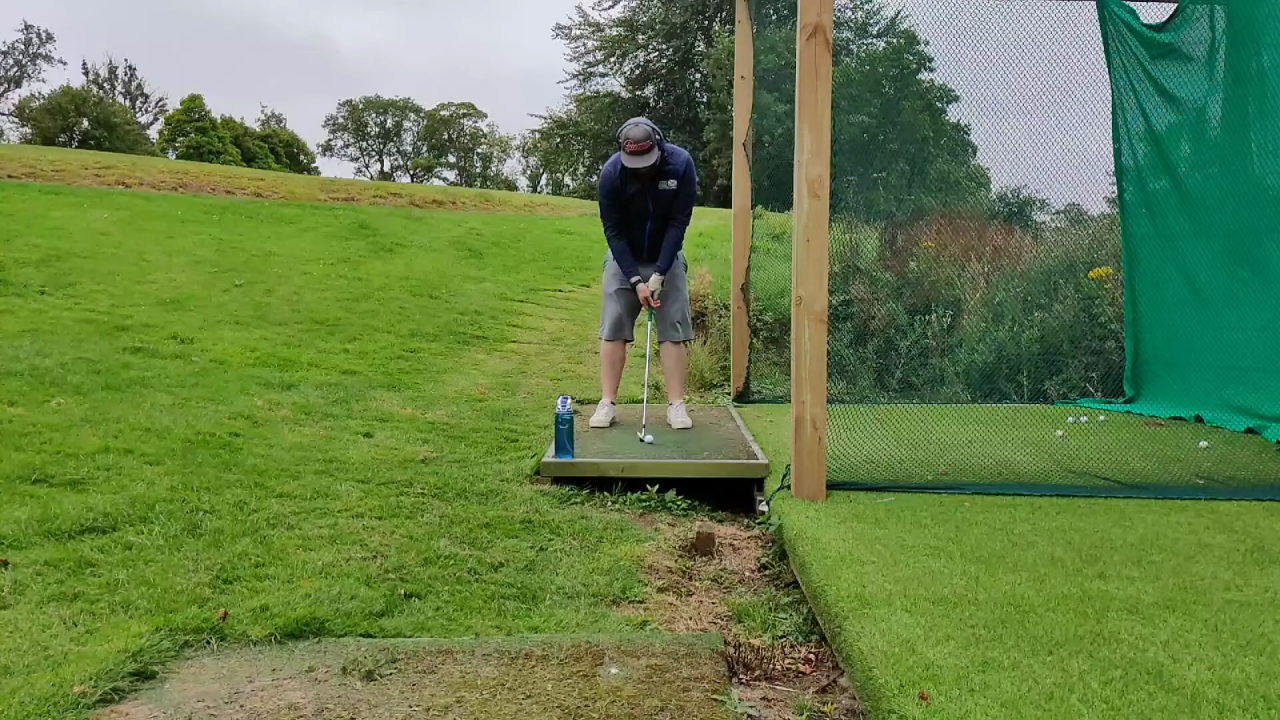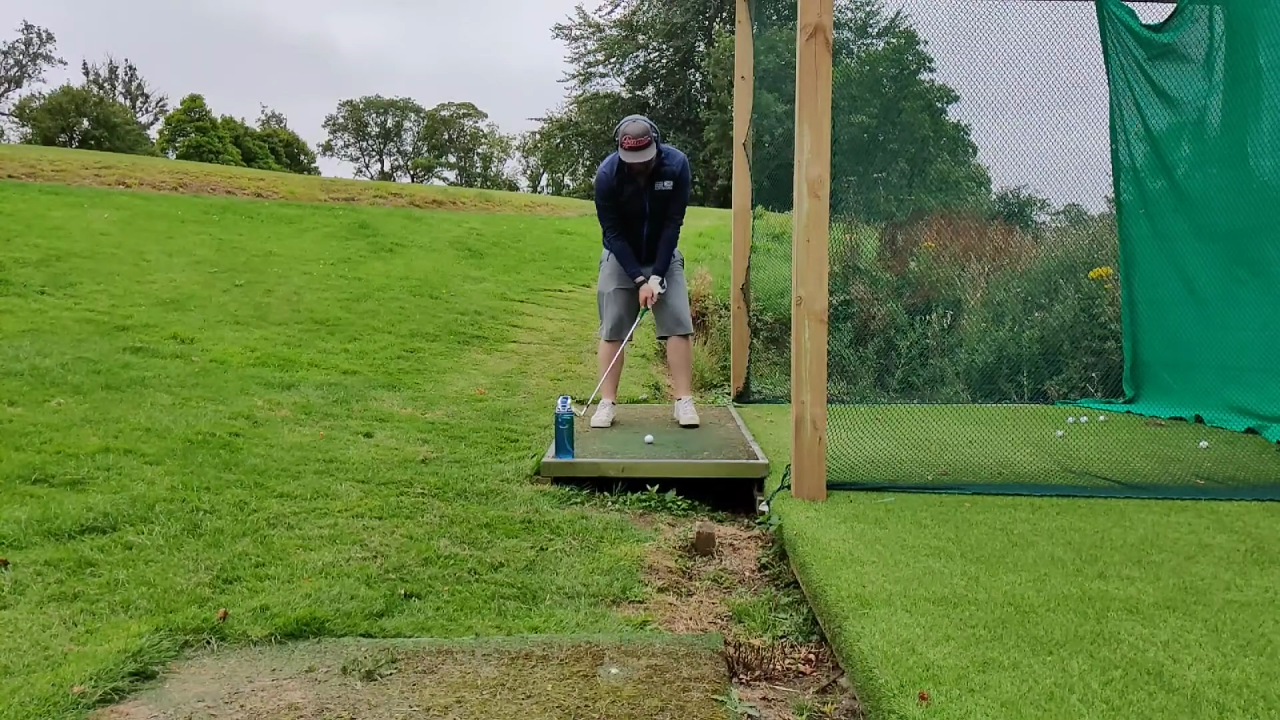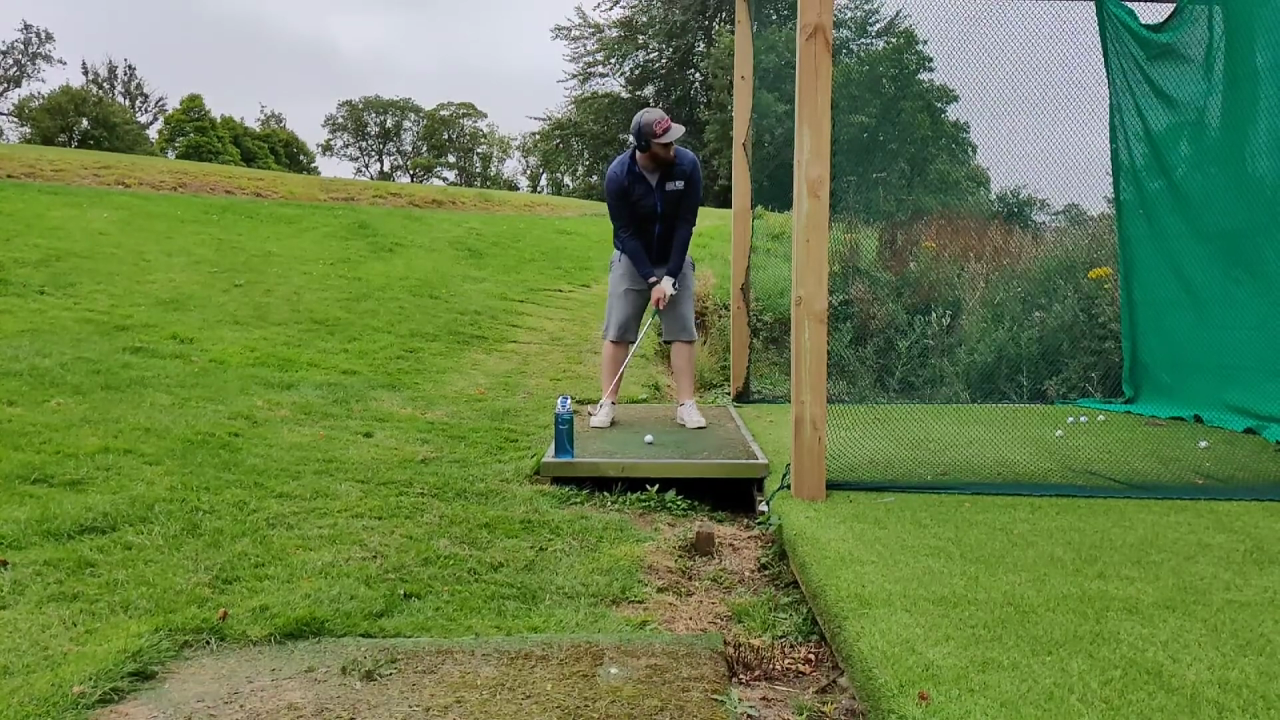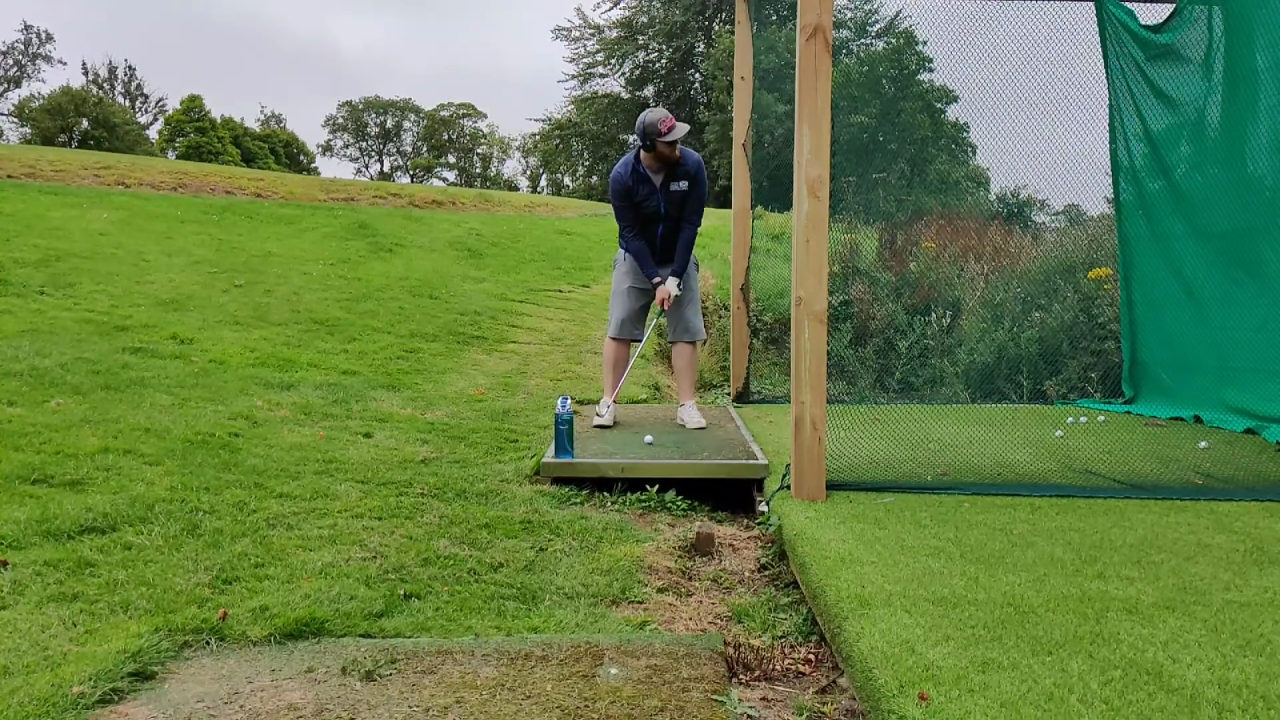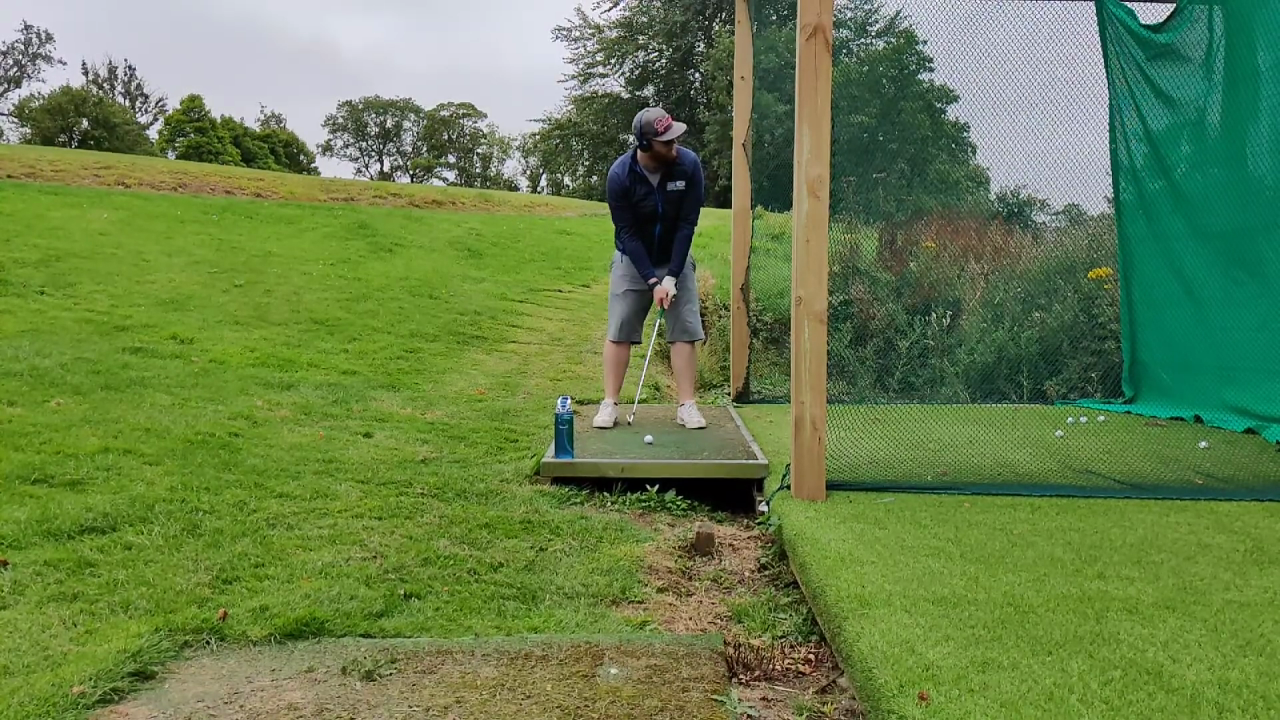
dt=1s
person 1, frame 1
left shoulder: (681, 163)
right shoulder: (611, 172)
left elbow: (678, 223)
right elbow: (613, 230)
left wrist: (659, 274)
right wrist: (635, 279)
left hip: (667, 258)
right hip: (623, 258)
left knee: (673, 330)
right knee: (613, 329)
left ankle: (676, 404)
right ankle: (607, 403)
person 1, frame 2
left shoulder: (677, 164)
right shoulder: (607, 174)
left elbow: (673, 224)
right elbow: (612, 232)
left wrist: (656, 275)
right wrist: (639, 279)
left hip: (664, 256)
right hip: (620, 259)
left knee: (678, 324)
right knee: (612, 329)
left ankle: (683, 401)
right ankle: (607, 403)
person 1, frame 3
left shoulder: (687, 164)
right shoulder: (618, 174)
left elbow: (685, 224)
right elbow: (626, 233)
left wrist: (670, 276)
right wrist: (651, 280)
left hip: (674, 259)
right hip: (631, 260)
left knee: (683, 329)
right knee: (617, 330)
left ankle: (686, 405)
right ankle: (607, 403)
person 1, frame 4
left shoulder: (692, 165)
right shoulder: (623, 175)
left elbow: (690, 225)
right elbow: (630, 233)
left wrist: (674, 277)
right wrist: (655, 280)
left hip: (679, 259)
right hip: (635, 259)
left knee: (686, 330)
right knee: (619, 328)
left ankle: (686, 405)
right ankle: (608, 402)
person 1, frame 5
left shoulder: (689, 164)
right shoulder: (620, 175)
left elbow: (687, 224)
right elbow: (627, 233)
left wrist: (671, 276)
right wrist: (652, 281)
left hip: (676, 259)
right hip: (632, 260)
left knee: (685, 330)
right knee: (620, 330)
left ankle: (687, 405)
right ankle: (609, 403)
